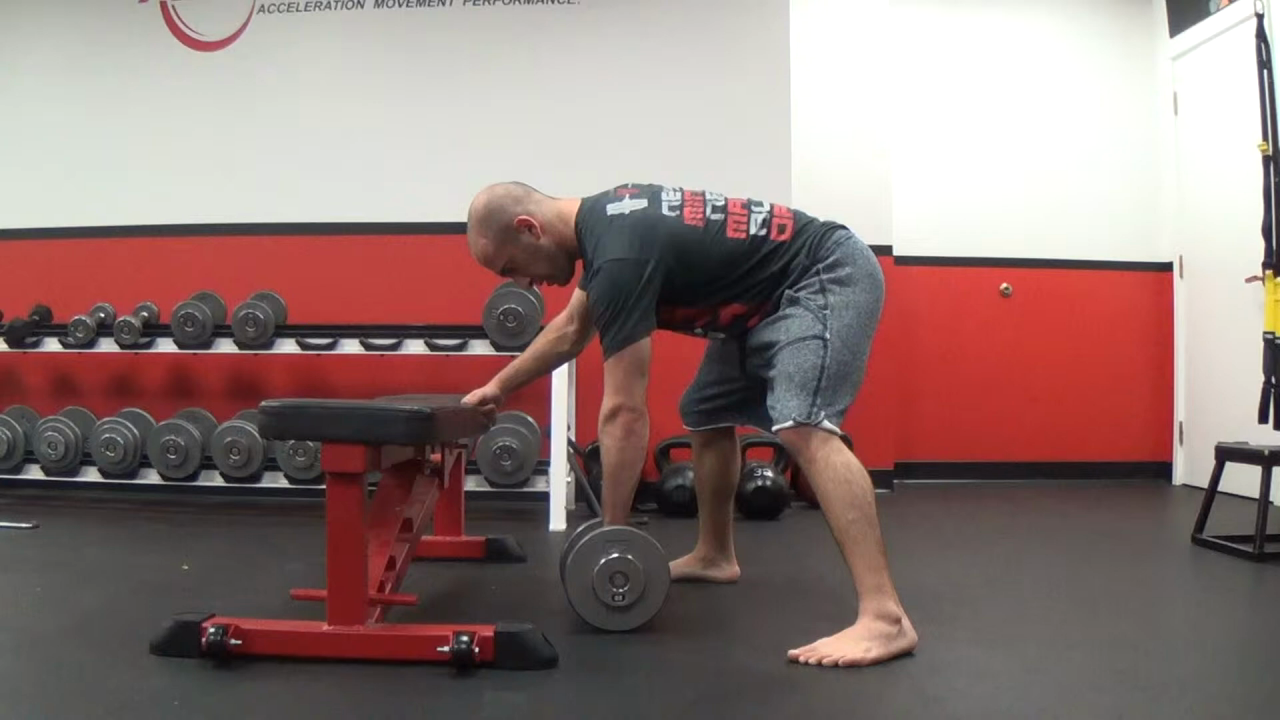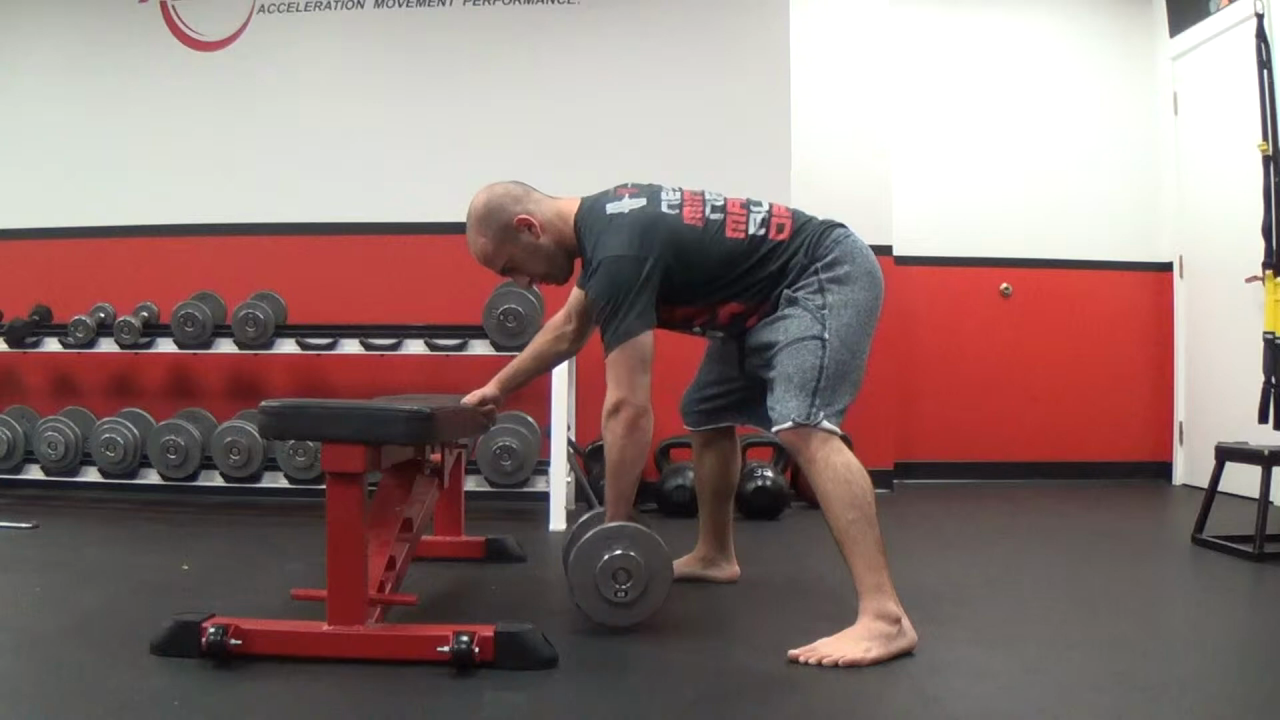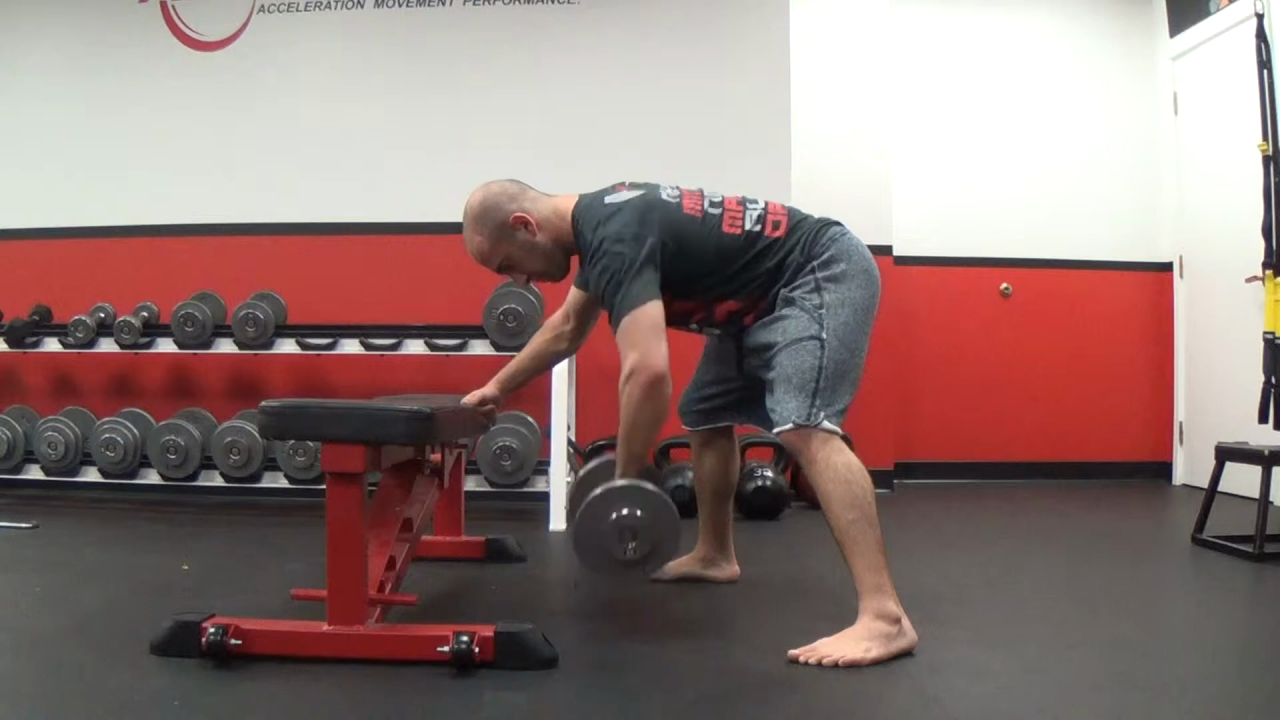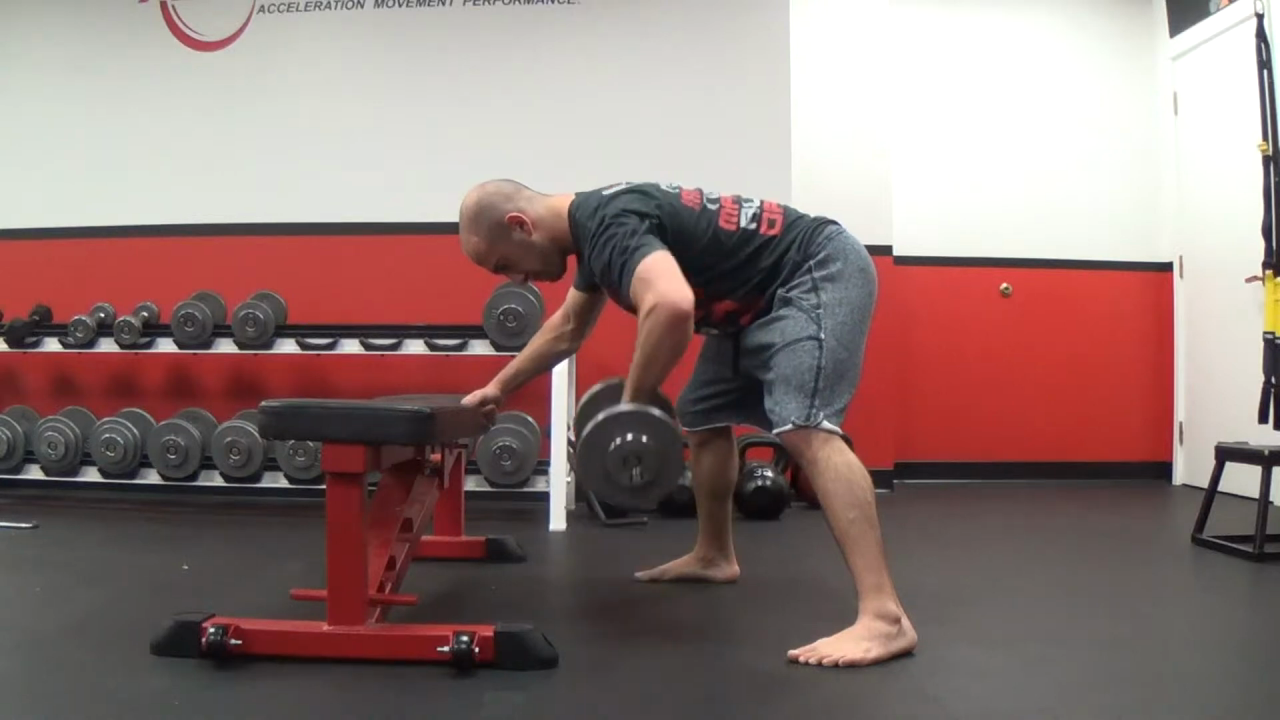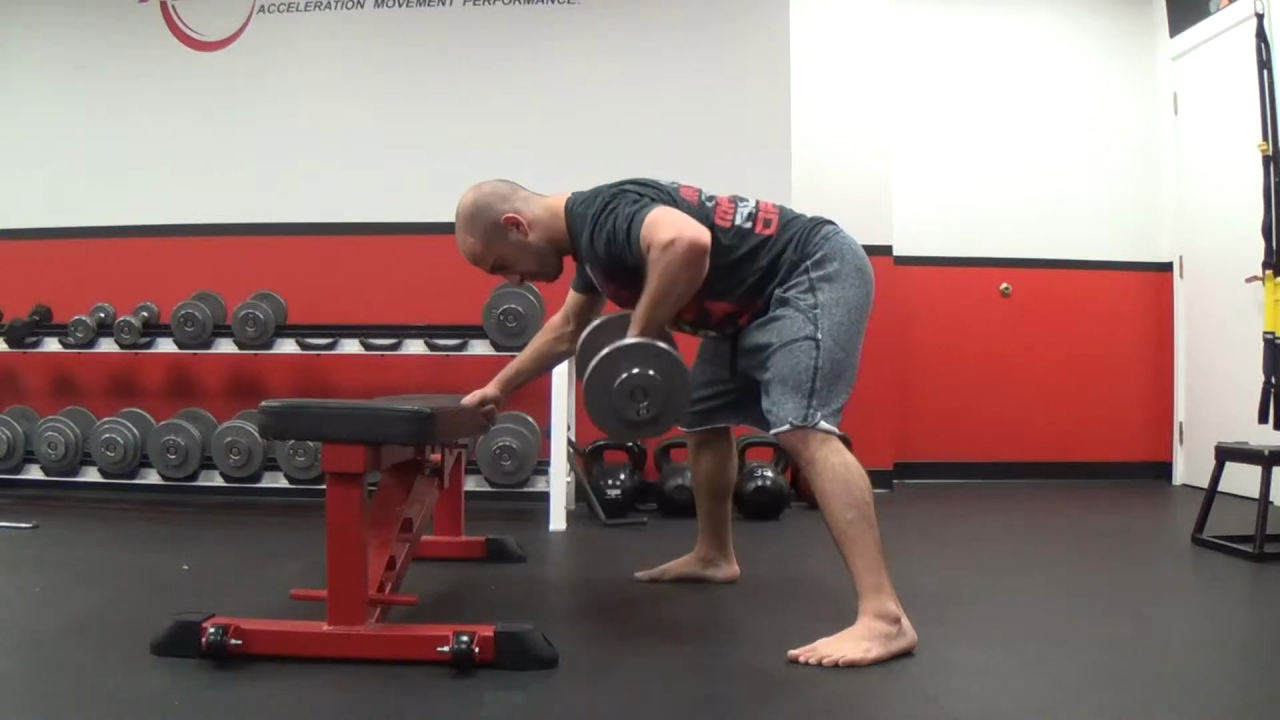
dt=0.2s
person 1, frame 1
left shoulder: (619, 253)
right shoulder: (603, 222)
left elbow: (624, 413)
right elbow: (572, 329)
right wrist: (499, 385)
left hip: (829, 275)
left knee: (803, 429)
right knee: (706, 416)
left ankle: (885, 618)
right ankle: (714, 555)
person 1, frame 2
left shoulder: (618, 250)
right shoulder: (603, 223)
left elbow: (629, 408)
right elbow: (569, 329)
right wrist: (499, 385)
left hip: (827, 275)
left knee: (803, 429)
right knee: (706, 417)
left ankle: (884, 618)
right ankle: (714, 556)
person 1, frame 3
left shoulder: (614, 239)
right shoulder: (599, 223)
left elbow: (648, 372)
right elbow: (567, 329)
right wrist: (498, 386)
left hip: (823, 273)
right hip: (766, 298)
left knee: (804, 430)
right knee: (705, 416)
left ankle: (885, 618)
right ankle: (713, 556)
person 1, frame 4
left shoulder: (608, 226)
right shoulder: (594, 229)
left elbow: (672, 309)
right elbow: (567, 330)
left wrist: (630, 410)
right wrist: (499, 386)
left hip: (820, 271)
right hip: (762, 298)
left knee: (805, 429)
right knee: (703, 417)
left ankle: (884, 617)
right ankle: (713, 556)
person 1, frame 5
left shoulder: (602, 216)
right shoulder: (592, 232)
left elbow: (688, 242)
right elbow: (567, 329)
left wrist: (638, 340)
right wrist: (499, 386)
left hip: (816, 271)
right hip: (758, 299)
left knee: (803, 430)
right knee: (703, 418)
left ankle: (885, 618)
right ankle: (713, 556)
